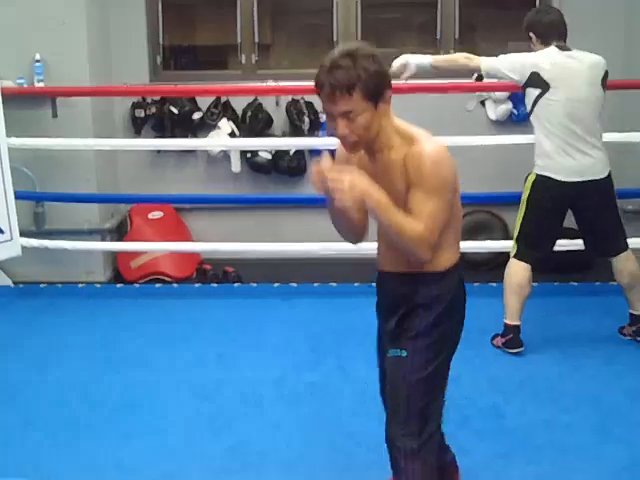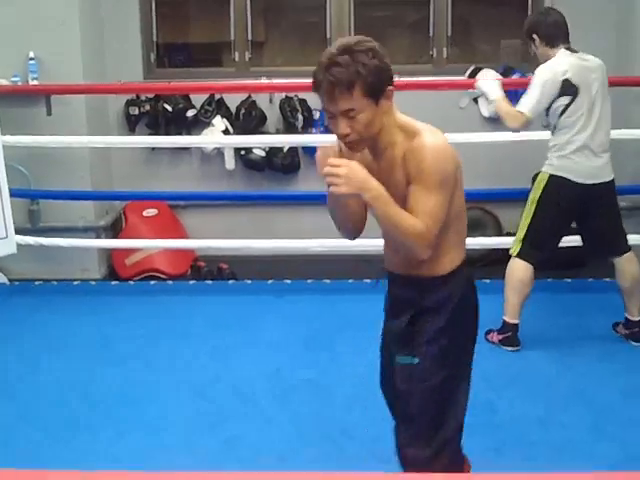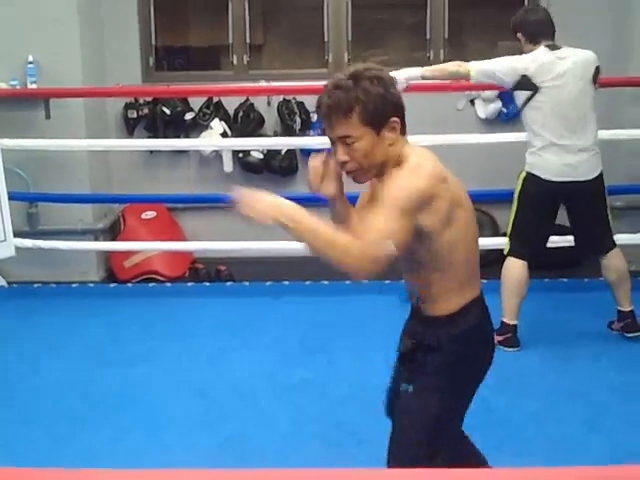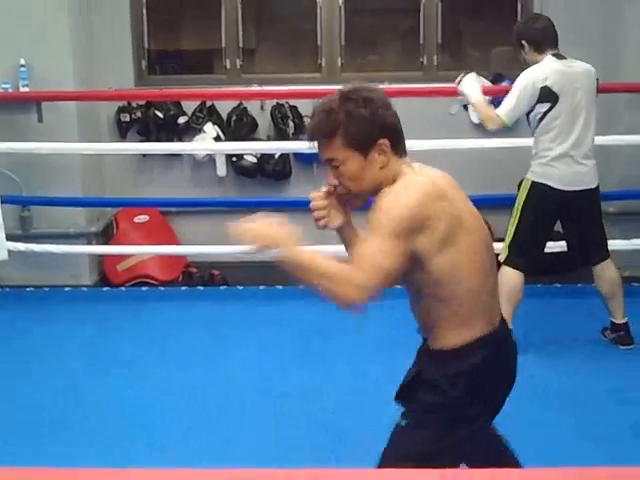
dt=0.5s
person 1, frame 1
left shoulder: (427, 155)
right shoulder: (355, 150)
left elbow: (423, 246)
right elbow: (354, 235)
left wrist: (370, 196)
right wrist: (336, 197)
left hip: (433, 297)
right hip: (392, 289)
left knee: (408, 428)
right knee: (400, 400)
person 1, frame 2
left shoulder: (428, 149)
right shoulder: (355, 147)
left elbow: (421, 244)
right elbow: (352, 229)
left wrist: (369, 189)
right wrist: (338, 187)
left hip: (443, 301)
right hip: (401, 292)
left knee: (421, 443)
right knee: (403, 403)
right ankle: (456, 472)
person 1, frame 3
left shoulder: (416, 178)
right shoulder: (388, 175)
left elbow: (363, 261)
right elbow: (356, 242)
left wrist: (287, 213)
right wrist: (334, 197)
left hip: (455, 337)
right hip: (429, 323)
left knee: (411, 462)
right knee: (406, 415)
right ankle: (476, 473)
person 1, frame 4
left shoulder: (406, 201)
right shoulder: (427, 182)
left elbow: (353, 289)
right elbow: (382, 269)
left wrist: (282, 240)
right wrist: (343, 227)
left hip: (462, 372)
right hip: (486, 349)
right knee: (471, 438)
person 2, frame 1
left shoulder: (532, 63)
right shoulder: (598, 63)
left elbow: (469, 62)
left wrist: (419, 60)
left hip: (551, 175)
right hip: (596, 173)
left knee: (523, 254)
left ankle: (511, 333)
person 2, frame 2
left shoulder: (550, 72)
right shoulder: (597, 66)
left elbow: (515, 122)
left wrist: (492, 90)
left hip: (562, 176)
right hip: (600, 176)
left knee: (523, 252)
left ankle: (508, 329)
person 2, frame 3
left shoulder: (521, 66)
right shoulder: (588, 59)
left elbow: (462, 69)
left wrist: (414, 72)
left hip: (543, 174)
right hip: (587, 171)
left knee: (519, 252)
right knee: (606, 246)
left ankle: (508, 330)
person 2, frame 4
left shoulder: (532, 78)
right shoulder: (587, 72)
left elbow: (494, 123)
left wrist: (473, 91)
left hip: (545, 182)
right hip: (585, 181)
left knee: (513, 261)
right knee: (598, 257)
right ankle: (620, 327)
